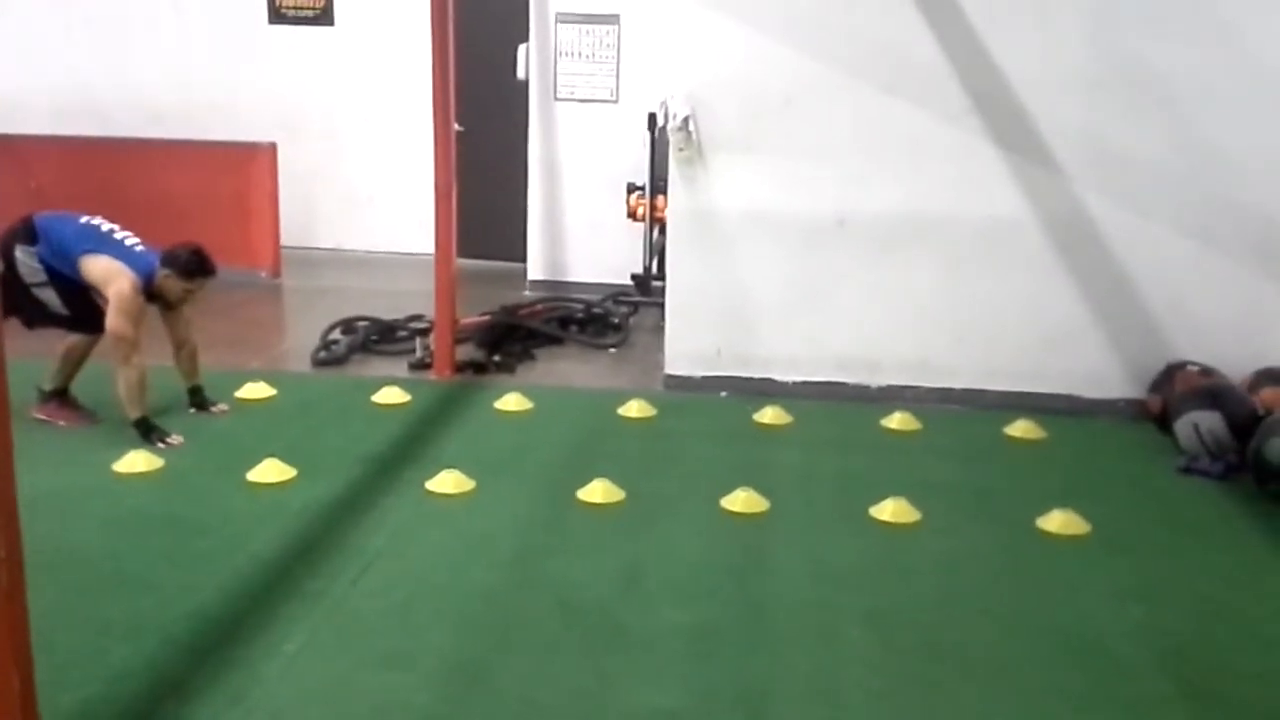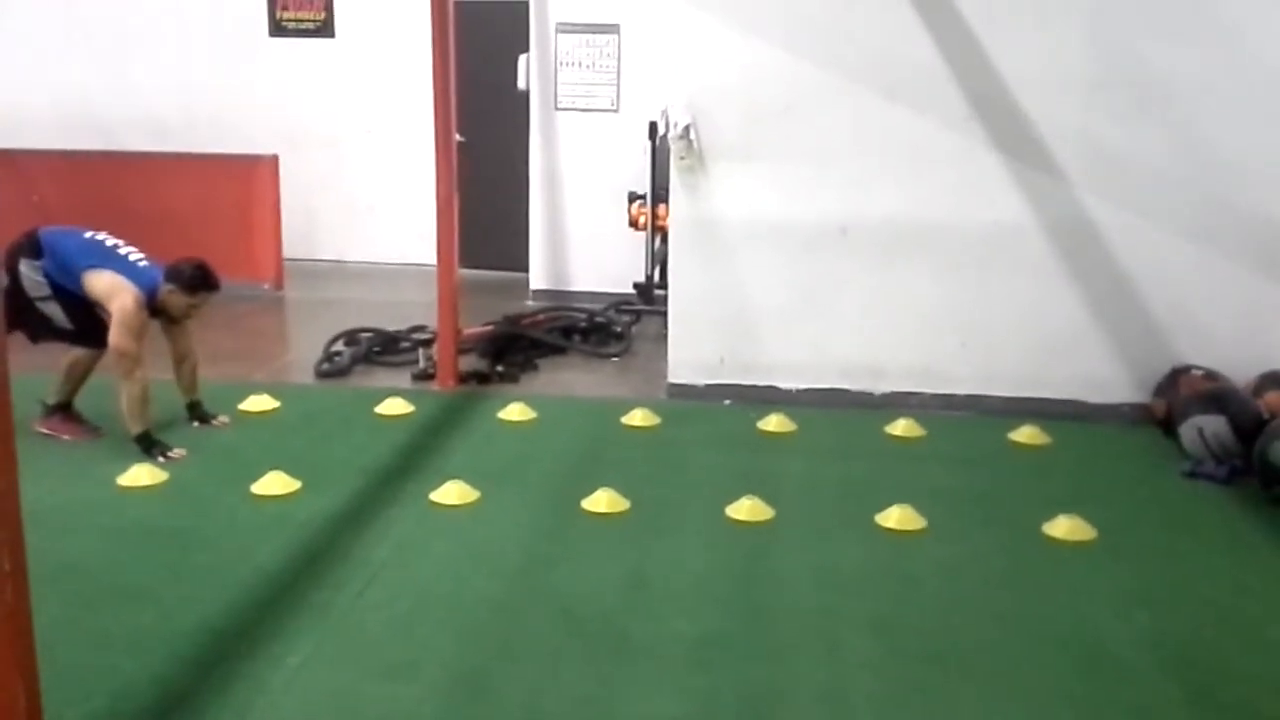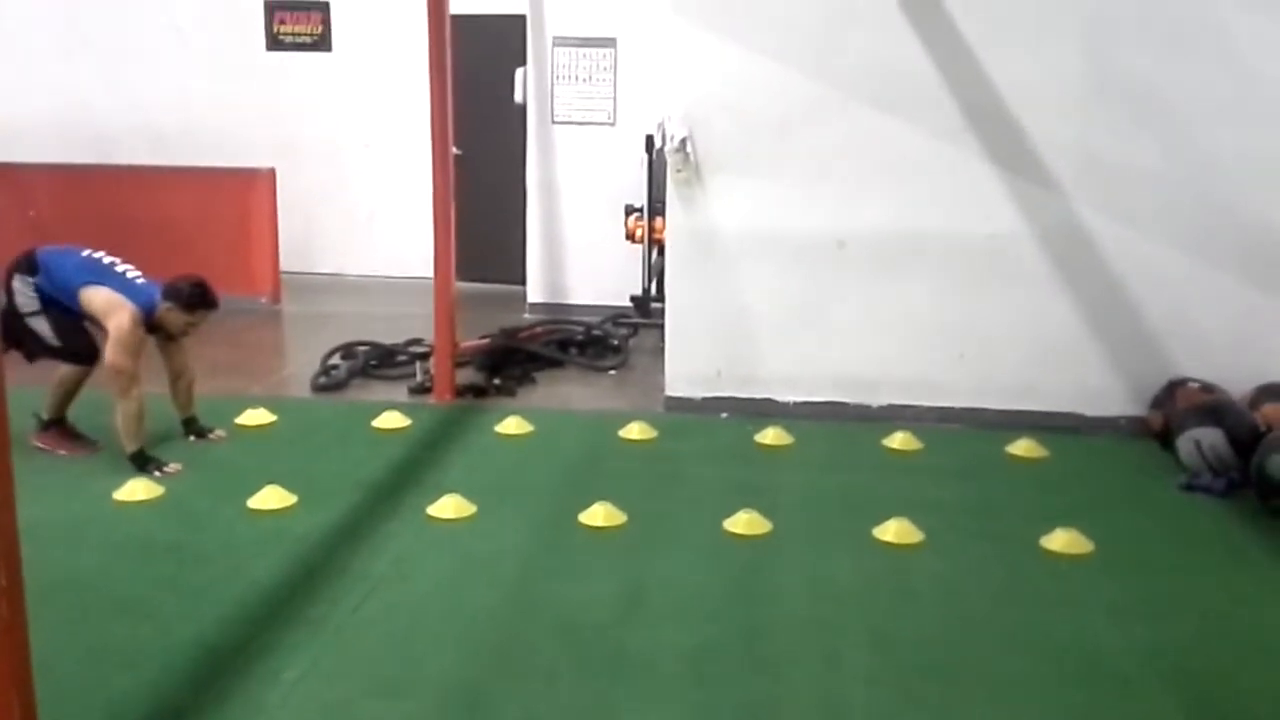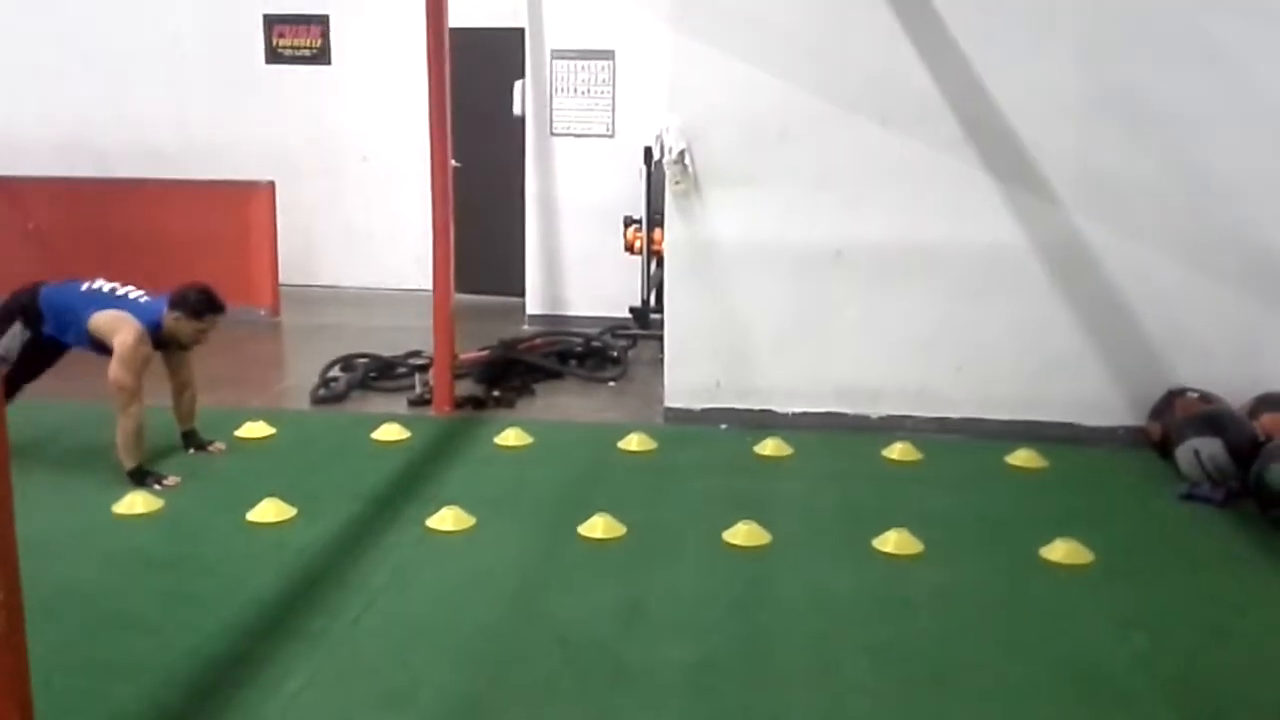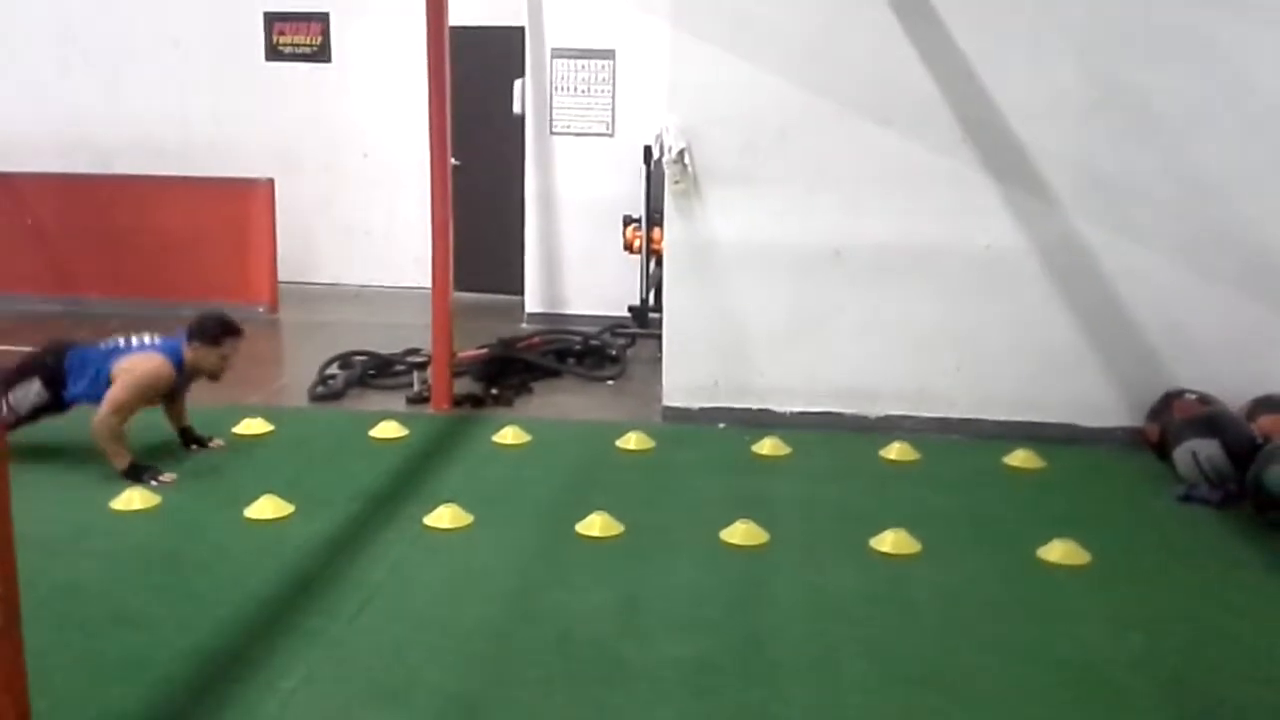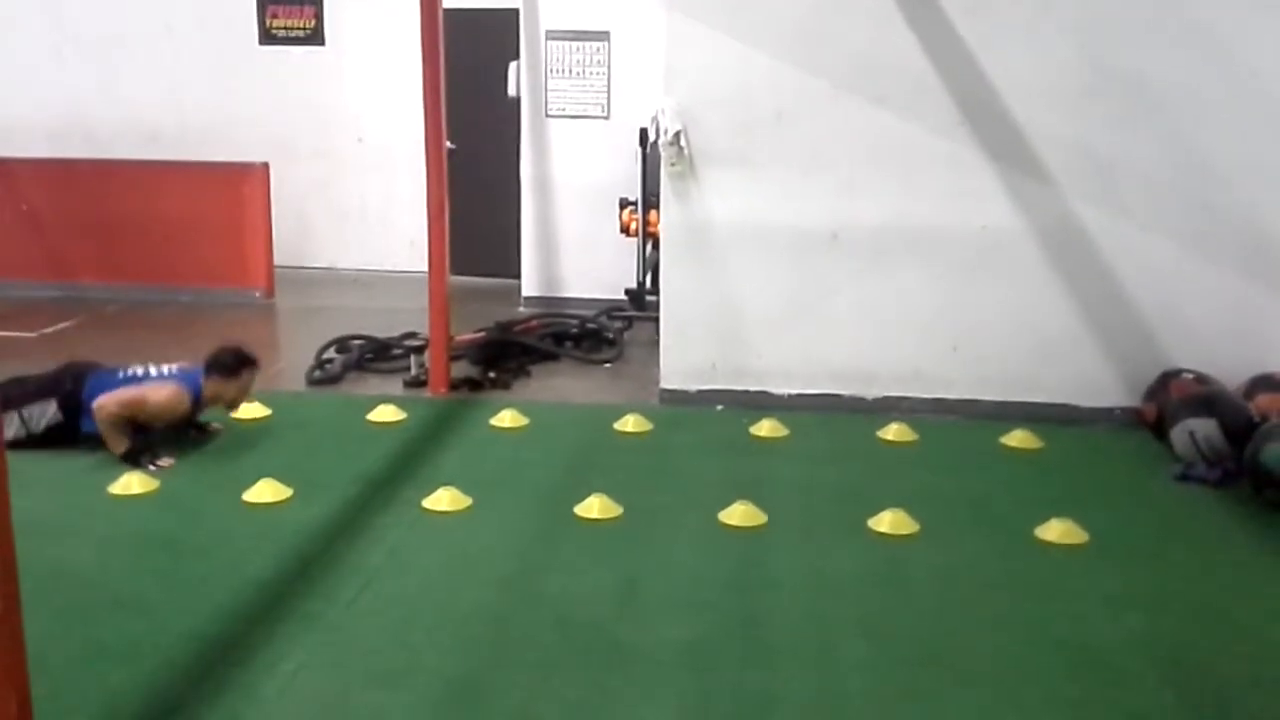
dt=0.4s
person 1, frame 1
left shoulder: (165, 276)
right shoulder: (127, 287)
left elbow: (183, 341)
right elbow: (128, 360)
left wrist: (196, 394)
right wrist: (143, 425)
left hip: (55, 240)
right hip: (27, 244)
right knee: (88, 326)
right ankle: (51, 398)
person 1, frame 2
left shoulder: (169, 290)
right shoulder: (131, 303)
left elbow: (184, 356)
right elbow: (130, 375)
left wrist: (195, 408)
right wrist: (145, 441)
left hip: (61, 255)
right hip: (32, 258)
right knee: (93, 341)
right ankle: (55, 413)
person 1, frame 3
left shoulder: (166, 306)
right shoulder: (128, 320)
left elbow: (180, 372)
right elbow: (127, 393)
left wrist: (191, 422)
right wrist: (139, 457)
left hip: (57, 272)
right hip: (29, 276)
right knee: (81, 356)
right ankle: (50, 427)
person 1, frame 4
left shoulder: (171, 319)
right shoulder: (134, 336)
left elbow: (184, 384)
right elbow: (128, 408)
left wrist: (190, 435)
right wrist: (136, 472)
left hip: (64, 308)
right hip: (32, 312)
person 1, frame 5
left shoulder: (190, 355)
right shoulder: (158, 370)
right elbow: (104, 421)
left wrist: (186, 432)
right wrist: (132, 470)
left hip: (75, 368)
right hip: (57, 374)
person 1, frame 6
left shoulder: (203, 377)
right shoulder: (176, 399)
right elbow: (104, 407)
left wrist: (189, 422)
right wrist: (131, 455)
left hip: (90, 380)
right hip: (71, 398)
